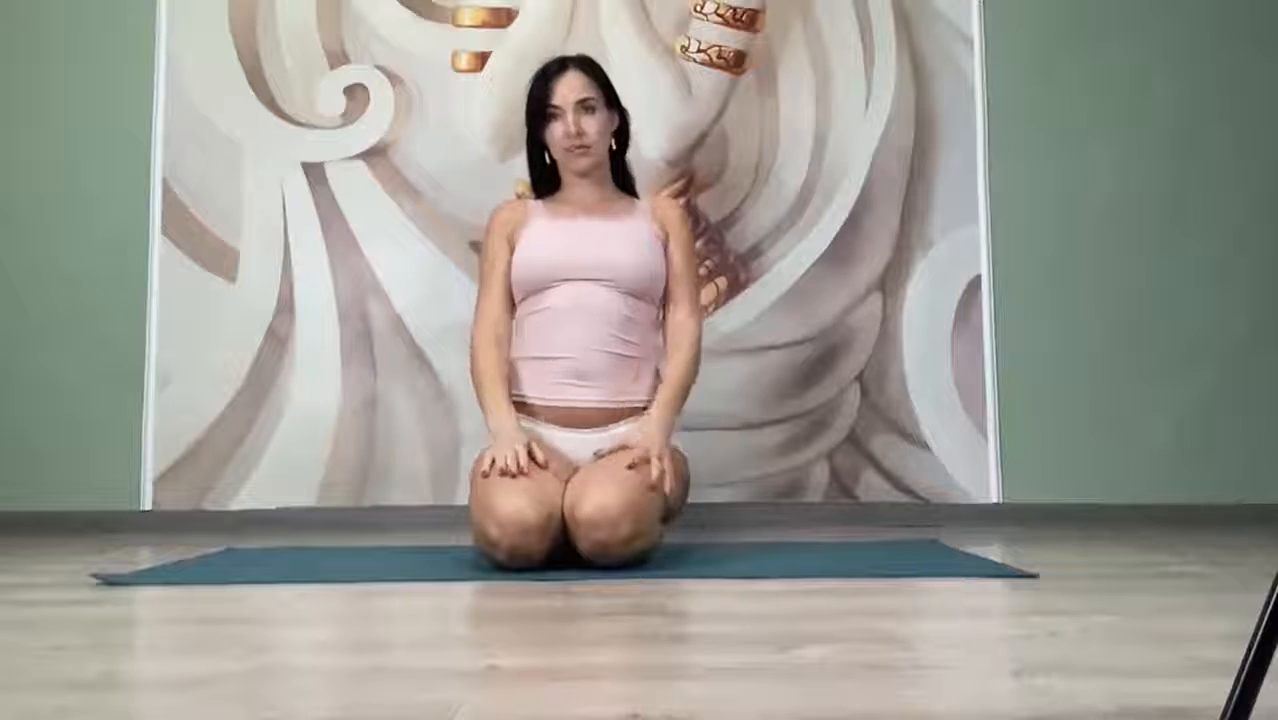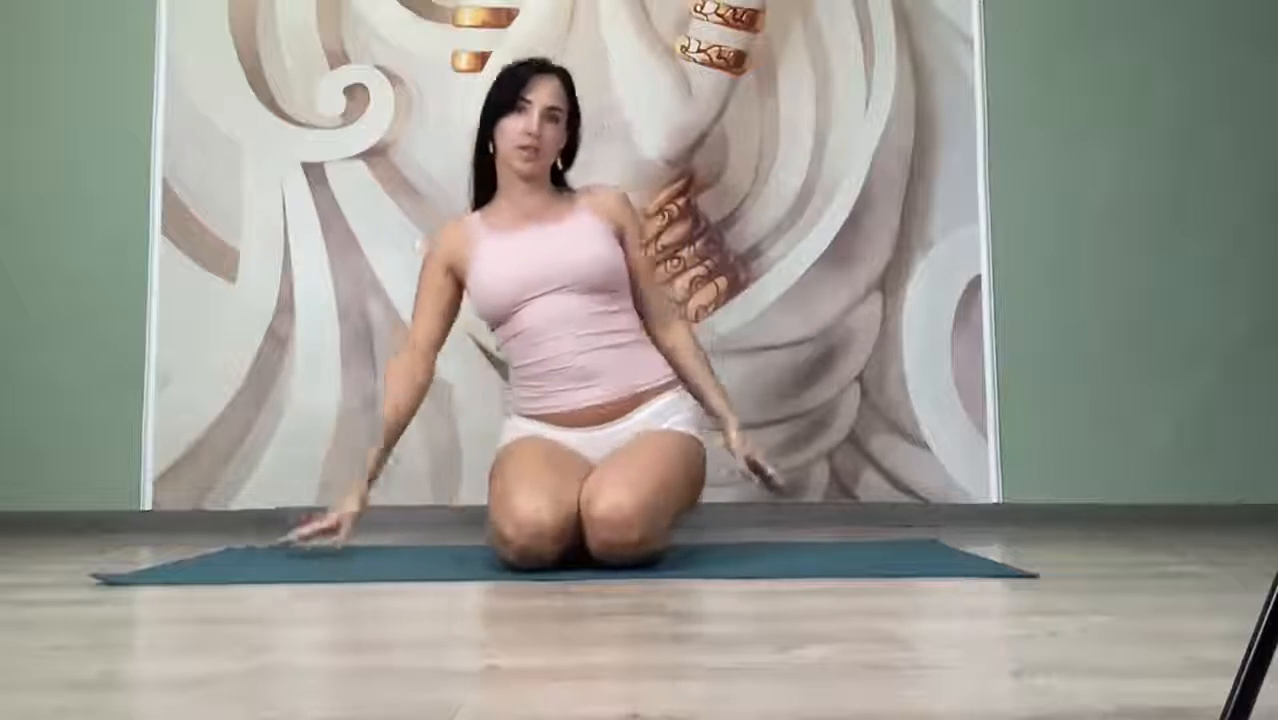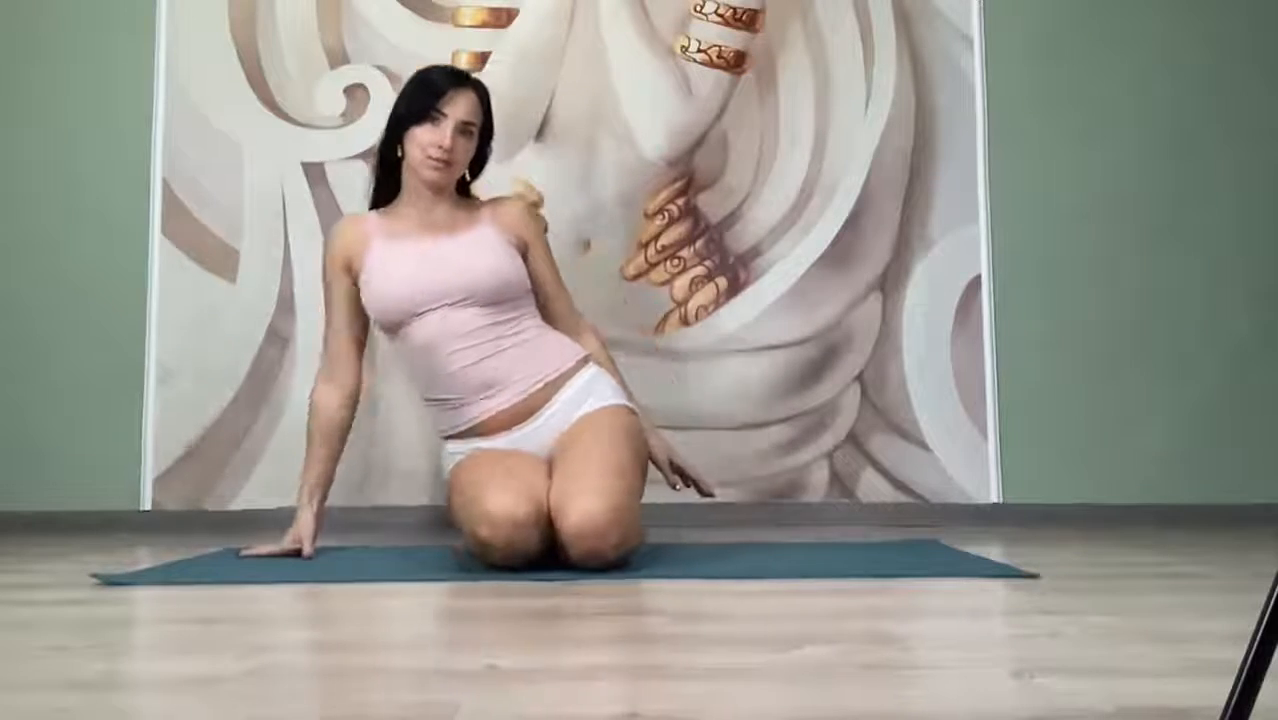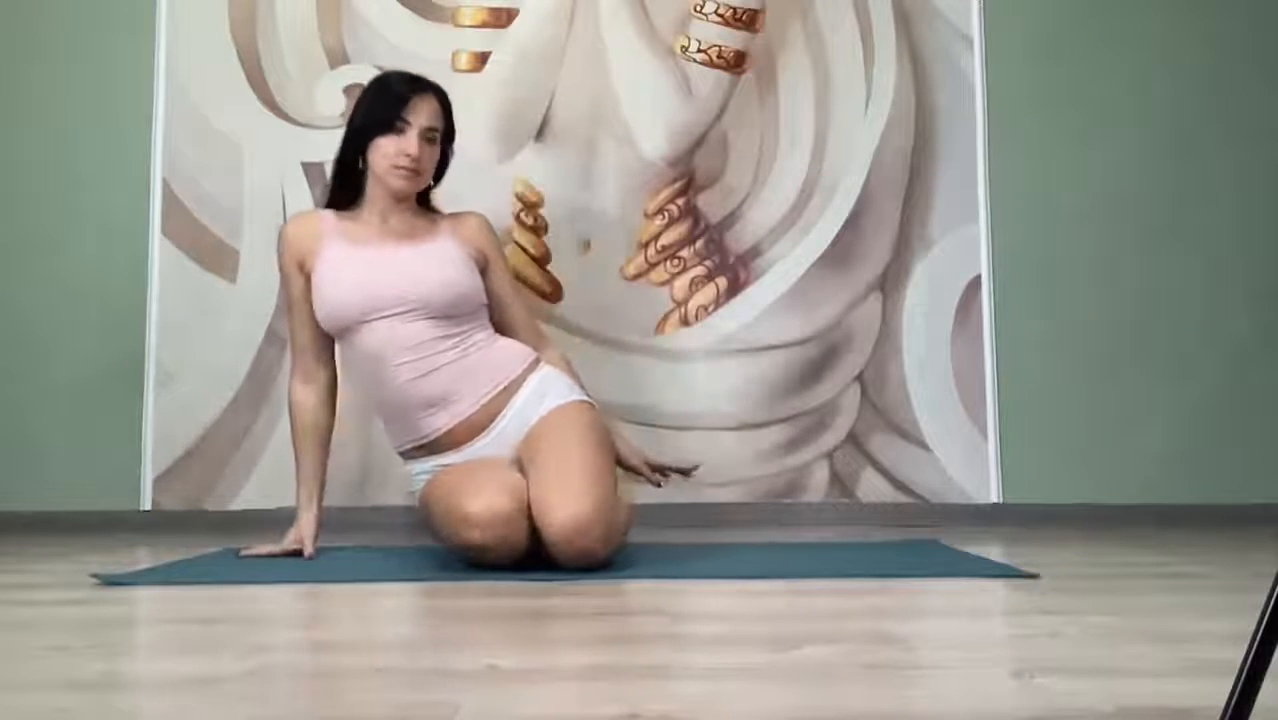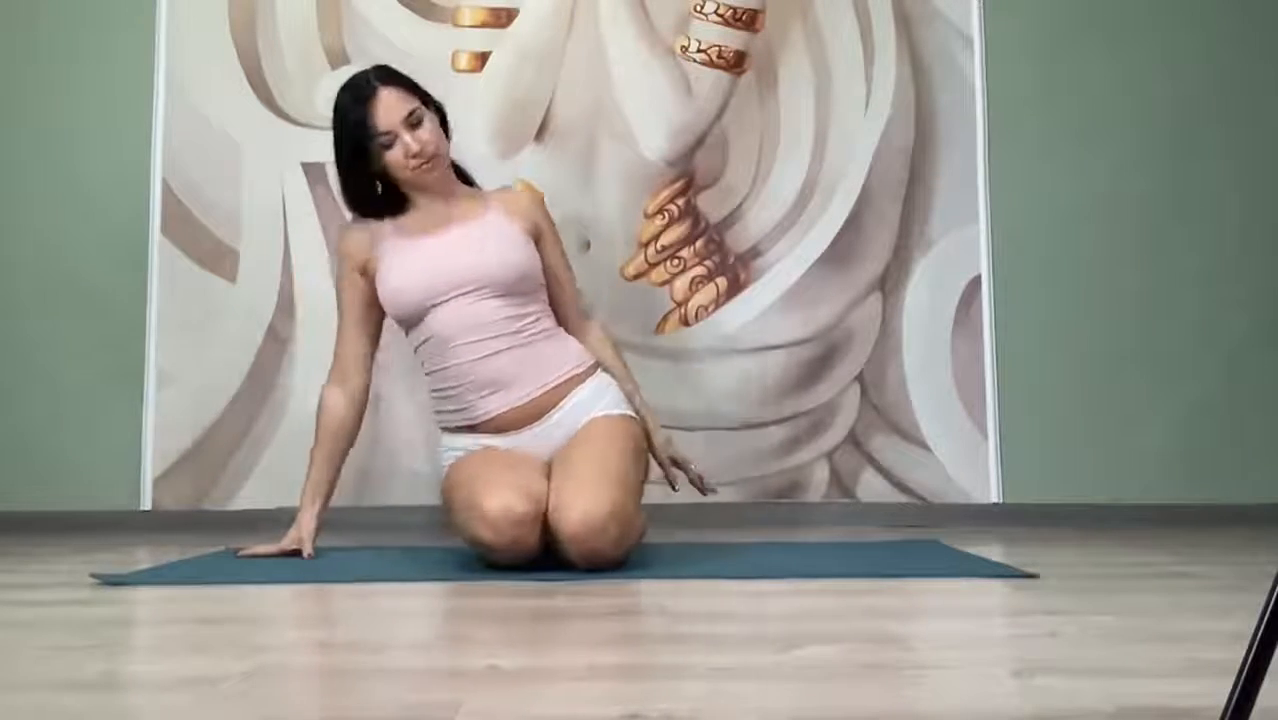
dt=0.7s
person 1, frame 1
left shoulder: (662, 216)
right shoulder: (513, 219)
left elbow: (684, 329)
right elbow: (489, 333)
left wrist: (656, 426)
right wrist: (504, 428)
left hip: (633, 428)
right hip: (530, 428)
left knee: (605, 525)
right knee: (513, 531)
left ankle: (643, 502)
right ankle: (563, 511)
person 1, frame 2
left shoulder: (606, 206)
right shoulder: (457, 242)
left elbow: (667, 325)
right elbow: (412, 365)
left wrist: (730, 425)
right wrist: (359, 488)
left hip: (651, 419)
right hip: (543, 432)
left knee: (620, 527)
right knee: (530, 534)
left ankle: (648, 496)
right ankle: (580, 503)
person 1, frame 3
left shoulder: (511, 217)
right shoulder: (354, 240)
left elbow: (575, 328)
right elbow: (338, 378)
left wrist: (647, 431)
right wrist: (308, 508)
left hip: (577, 403)
right hip: (479, 446)
left knee: (593, 536)
right knee: (505, 532)
left ankle: (610, 500)
right ankle: (548, 505)
person 1, frame 4
left shoulder: (469, 232)
right shoulder: (306, 239)
left elbow: (537, 344)
right elbow: (311, 380)
left wrist: (614, 441)
right wrist: (307, 511)
left hip: (535, 406)
right hip: (445, 462)
left knee: (579, 537)
right knee: (490, 526)
left ankle: (607, 504)
right ankle: (532, 508)
person 1, frame 5
left shoulder: (517, 207)
right shoulder: (365, 244)
left elbow: (582, 324)
right elbow: (346, 383)
left wrist: (650, 425)
right wrist: (310, 510)
left hip: (582, 408)
right hip: (479, 445)
left knee: (592, 536)
right knee: (506, 529)
left ankle: (614, 503)
right ankle: (550, 506)
